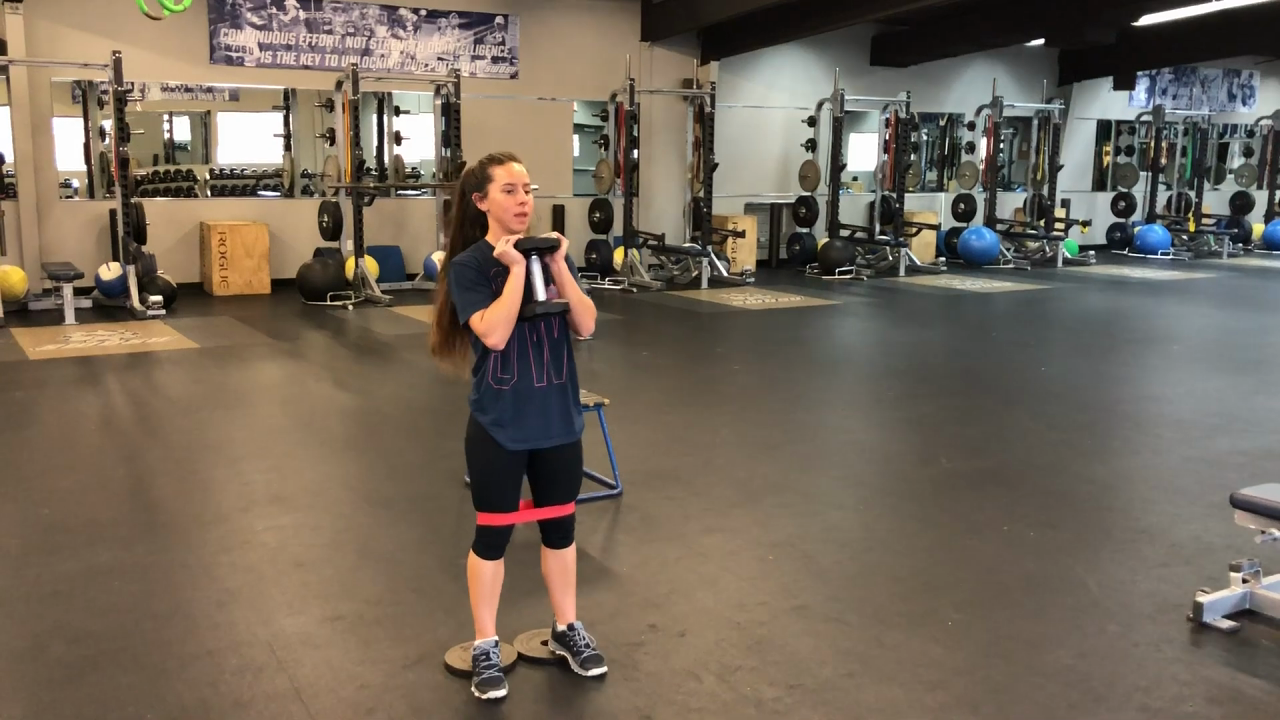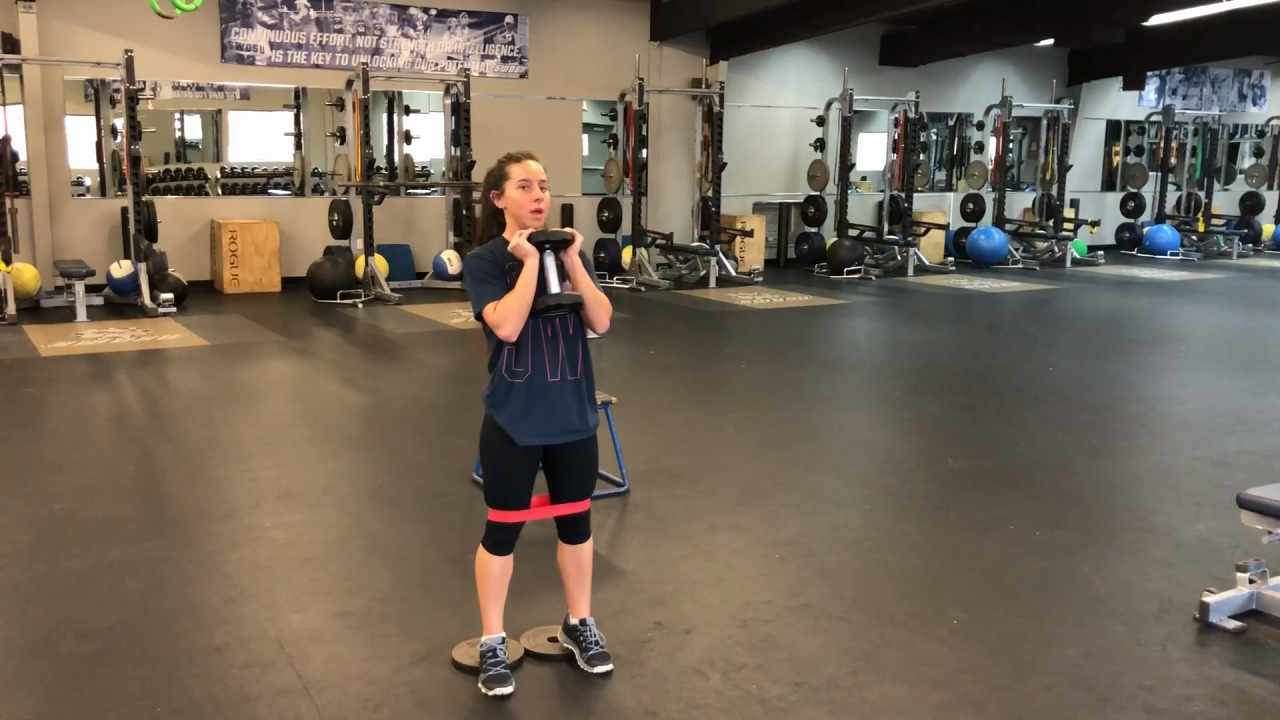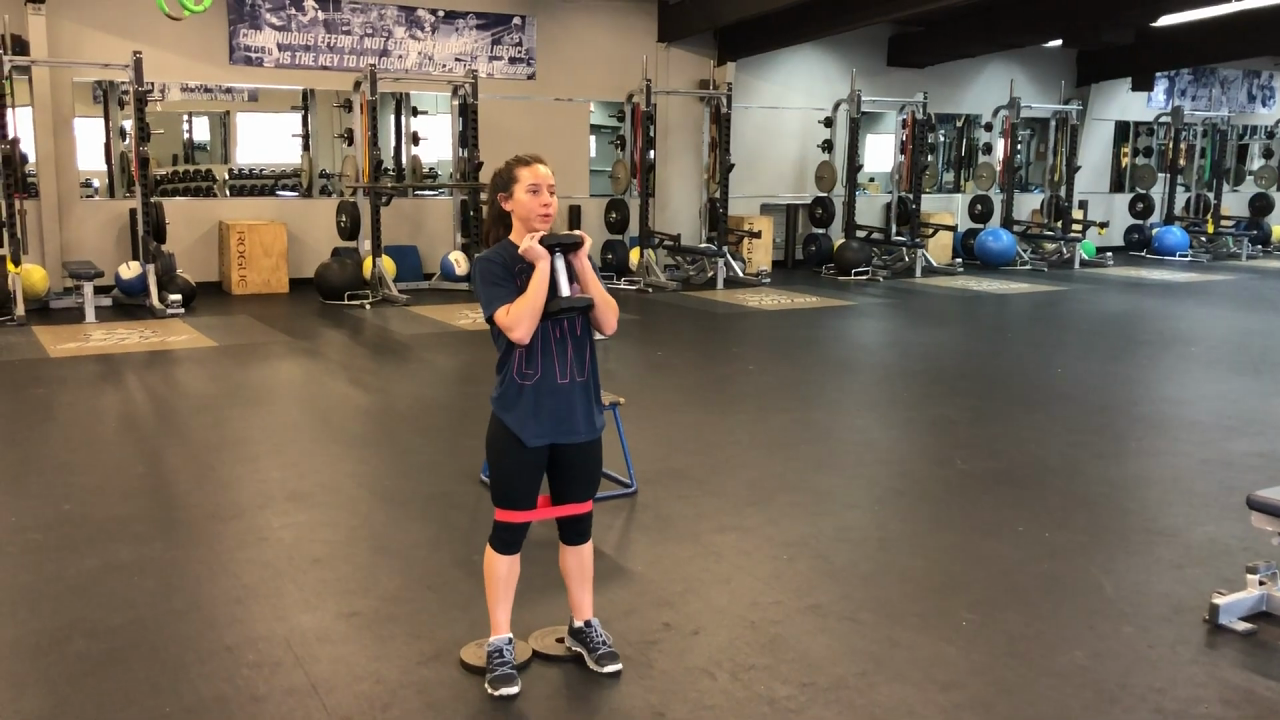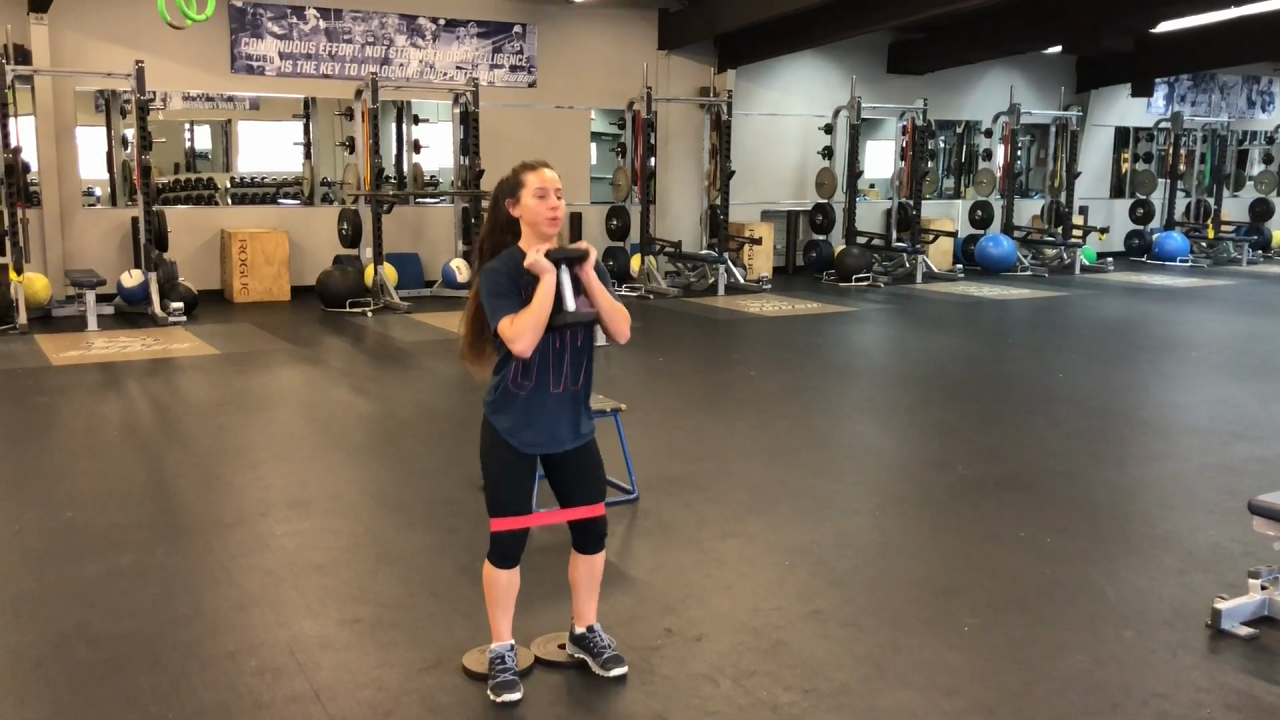
dt=0.4s
person 1, frame 1
left shoulder: (550, 252)
right shoulder: (469, 265)
left elbow: (586, 326)
right elbow: (494, 334)
left wrist: (558, 266)
right wrist: (516, 268)
left hip: (559, 419)
right hip: (499, 426)
left knee: (560, 528)
right knee: (494, 534)
left ankle: (567, 629)
right ankle: (485, 646)
person 1, frame 2
left shoulder: (570, 252)
right shoulder: (485, 260)
left elbow: (602, 321)
right elbow: (507, 326)
left wrist: (571, 261)
right wrist: (531, 261)
left hip: (574, 415)
right hip: (513, 421)
left knee: (575, 522)
right knee: (503, 529)
left ankle: (579, 624)
right ankle: (492, 642)
person 1, frame 3
left shoulder: (573, 251)
right shoulder: (492, 263)
left elbow: (608, 324)
right elbow: (518, 328)
left wrist: (580, 264)
right wrist: (541, 264)
left hip: (579, 416)
right hip: (520, 422)
left knee: (577, 524)
right knee: (510, 530)
left ankle: (584, 626)
right ankle: (500, 643)
person 1, frame 4
left shoulder: (581, 262)
right shoulder: (500, 270)
left elbow: (621, 332)
right elbow: (521, 342)
left wrist: (587, 276)
right wrist: (546, 277)
left hip: (572, 426)
right hip: (512, 428)
left knee: (591, 530)
right knee: (509, 539)
left ankle: (586, 632)
right ankle: (501, 650)
